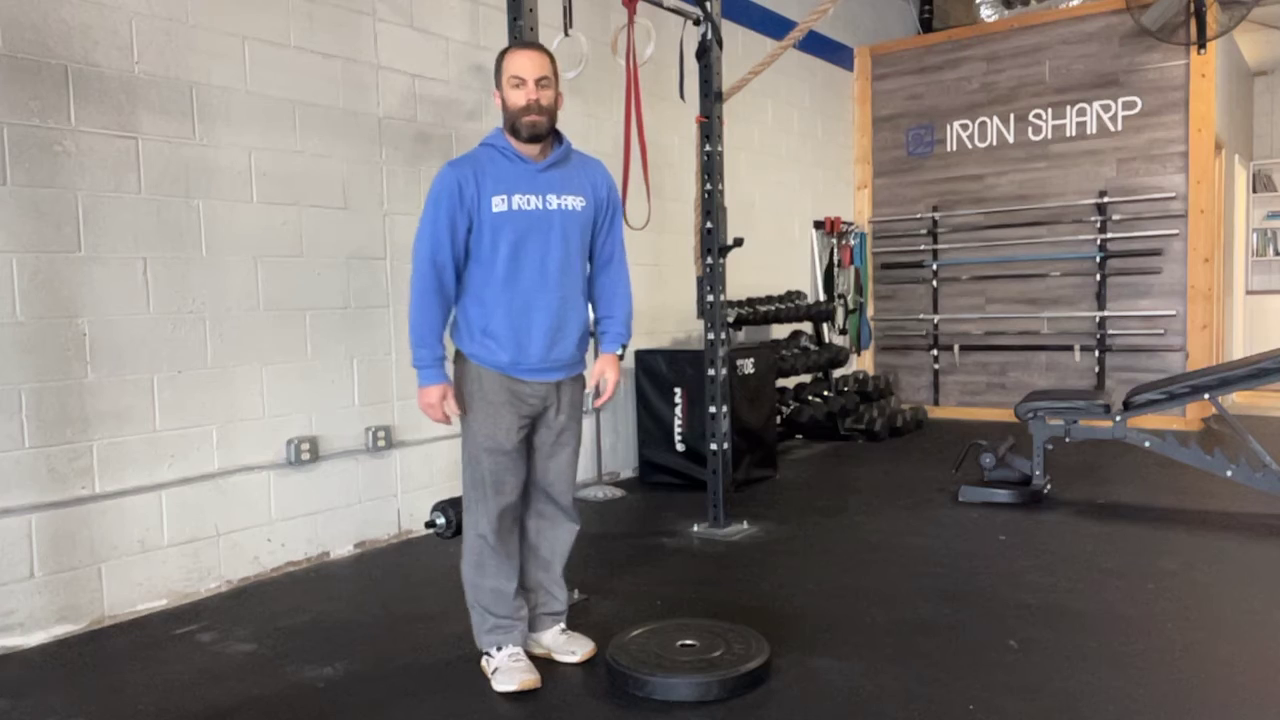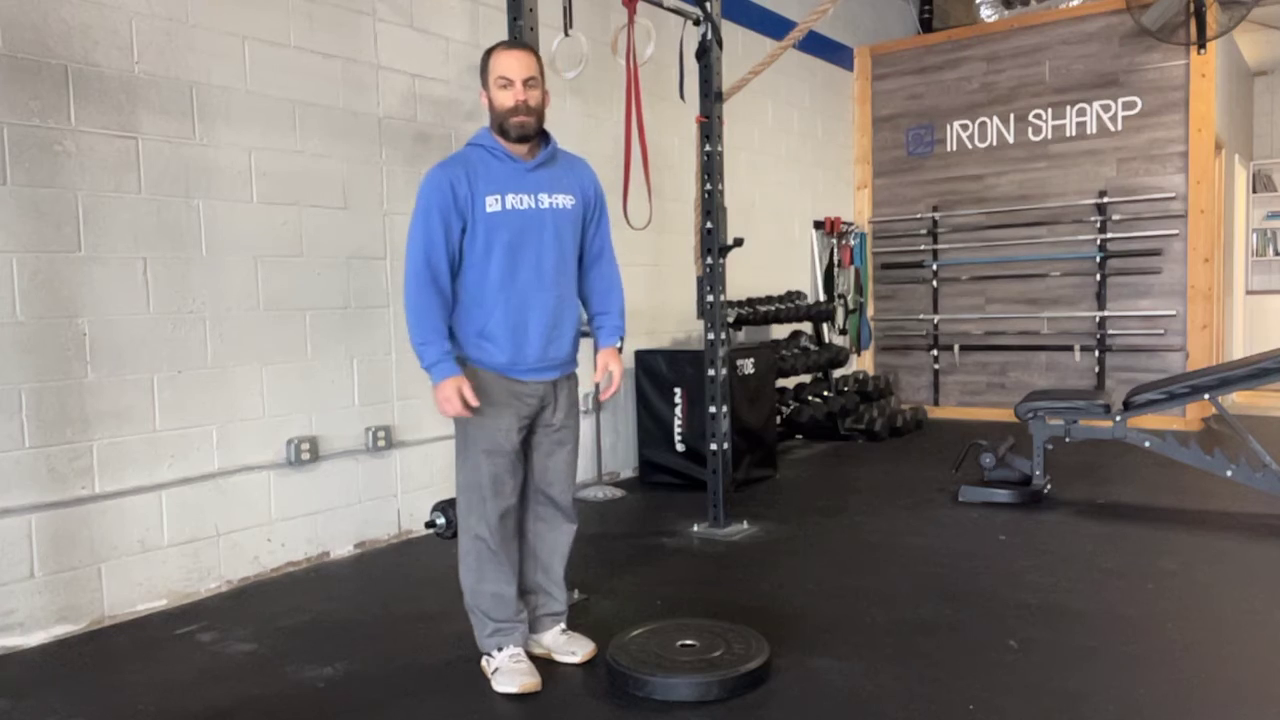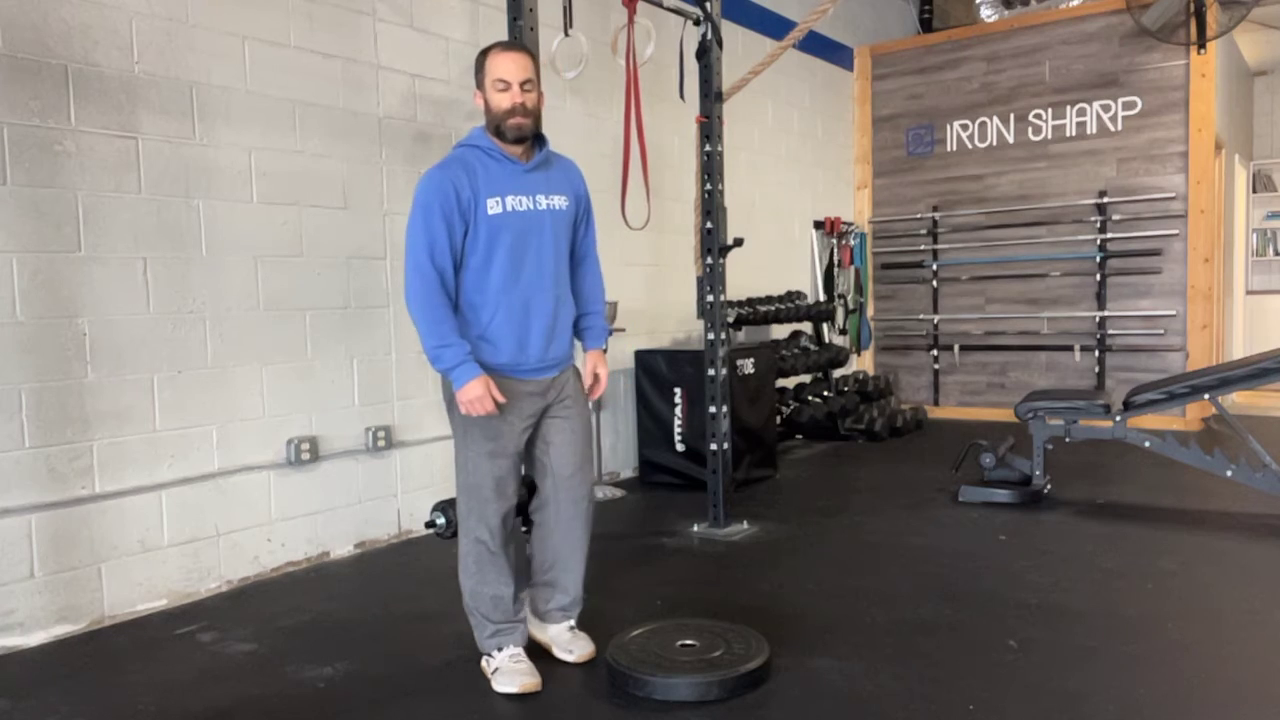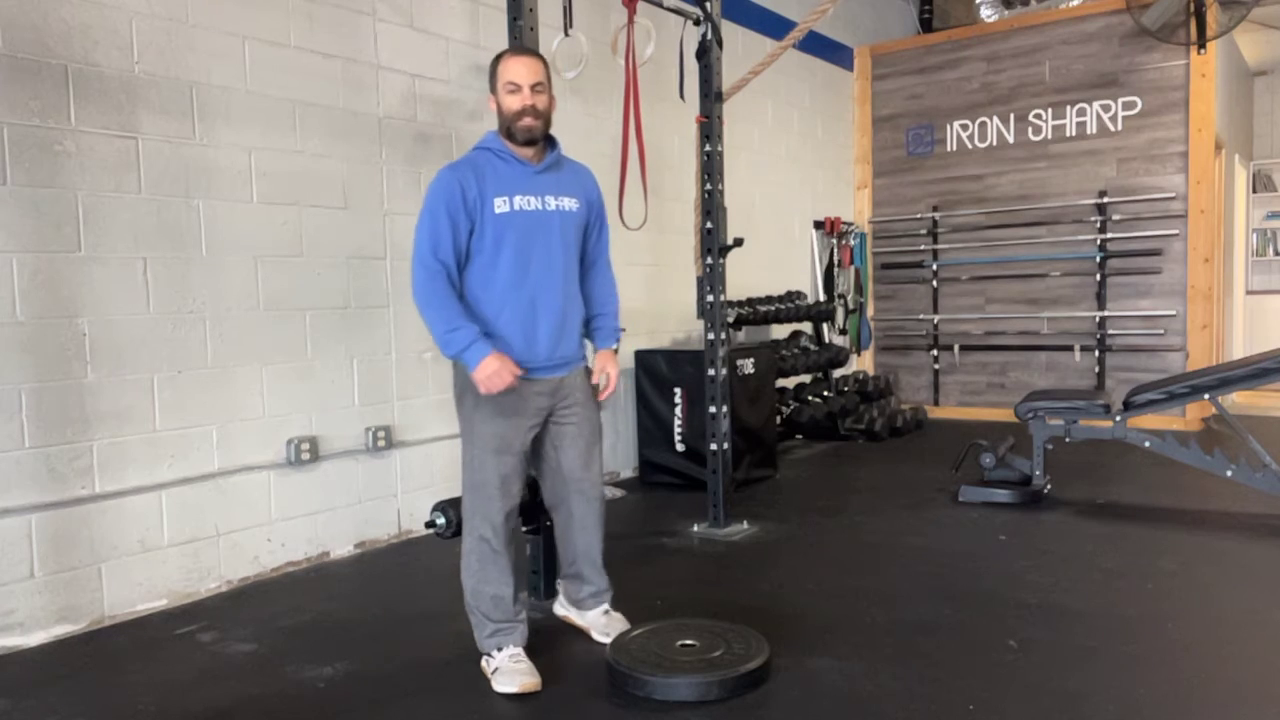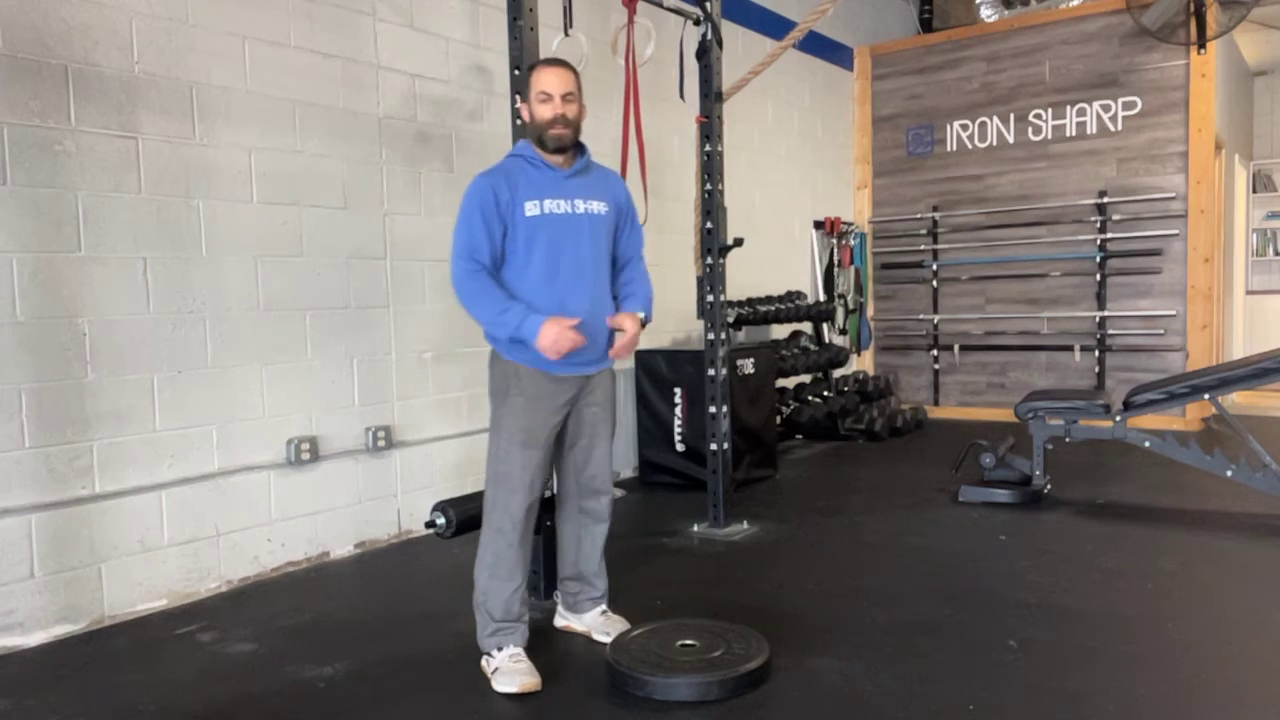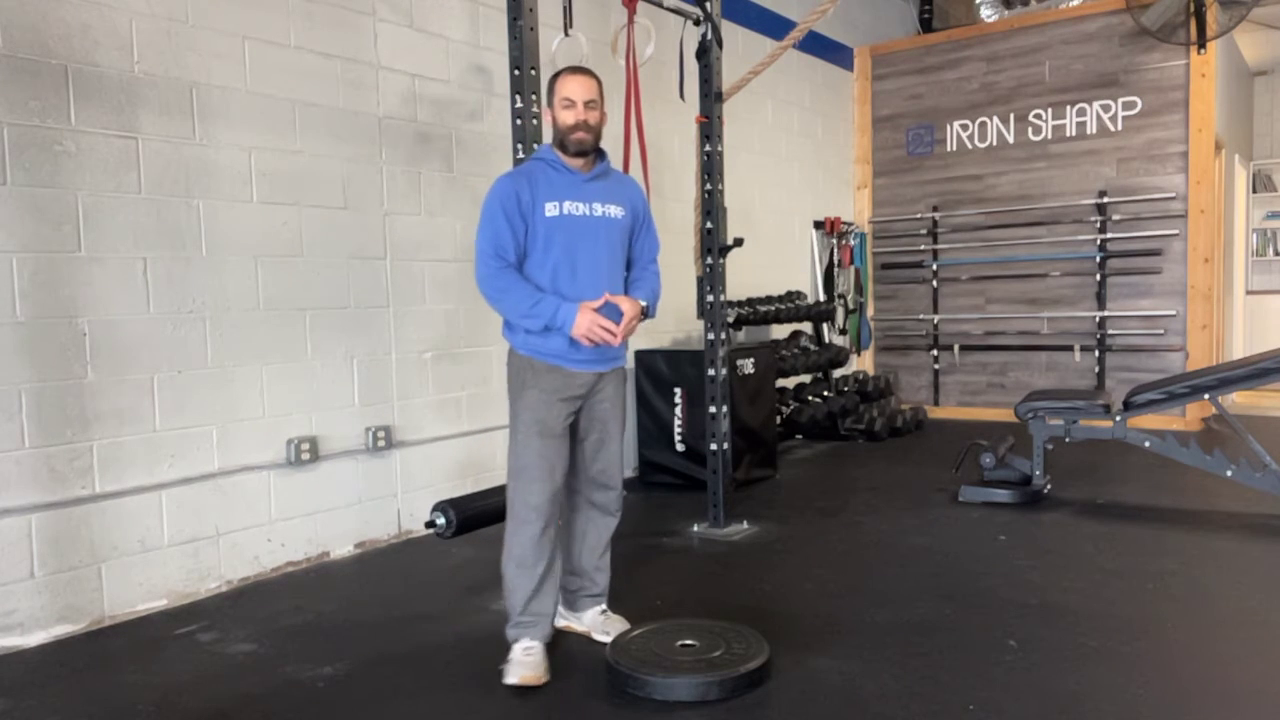
dt=0.3s
person 1, frame 1
left shoulder: (593, 179)
right shoulder: (464, 178)
left elbow: (609, 268)
right elbow: (433, 276)
left wrist: (611, 346)
right wrist: (429, 369)
left hip: (565, 376)
right hip: (492, 375)
left knee: (554, 505)
right knee: (494, 510)
left ankle: (546, 622)
right ankle: (500, 641)
person 1, frame 2
left shoulder: (577, 176)
right shoulder: (453, 178)
left elbow: (598, 263)
right elbow: (425, 278)
left wrist: (608, 338)
right wrist: (441, 366)
left hip: (559, 376)
right hip: (488, 378)
left knee: (553, 506)
right knee: (490, 513)
left ankle: (547, 624)
right ankle: (500, 643)
person 1, frame 3
left shoulder: (567, 177)
right shoulder: (450, 180)
right elbow: (427, 283)
left wrist: (594, 342)
right wrist: (460, 370)
left hip: (559, 373)
right hip: (489, 378)
left knee: (572, 493)
right knee: (489, 514)
left ankle: (552, 614)
right ankle: (501, 643)
person 1, frame 4
left shoulder: (579, 181)
right shoulder: (462, 180)
left elbow: (596, 268)
right elbow: (432, 275)
left wrist: (605, 342)
right wrist: (475, 352)
left hip: (570, 374)
right hip: (499, 379)
left knee: (581, 495)
right knee: (492, 511)
left ankle: (584, 599)
right ankle: (501, 643)
person 1, frame 5
left shoulder: (609, 186)
right shoulder: (496, 186)
left elbow: (630, 262)
right elbow: (470, 274)
left wrist: (634, 310)
right wrist: (533, 326)
left hip: (595, 370)
right hip: (527, 371)
left knee: (591, 495)
right knee: (512, 505)
left ankle: (582, 603)
right ankle: (502, 642)
person 1, frame 6
left shoulder: (626, 192)
right shoulder: (517, 187)
left elbow: (646, 263)
right elbow: (494, 273)
left wrist: (639, 301)
right wrist: (566, 315)
left hip: (607, 368)
right hip: (542, 365)
left knee: (599, 491)
right knee: (536, 496)
left ankle: (584, 605)
right ankle: (526, 633)
